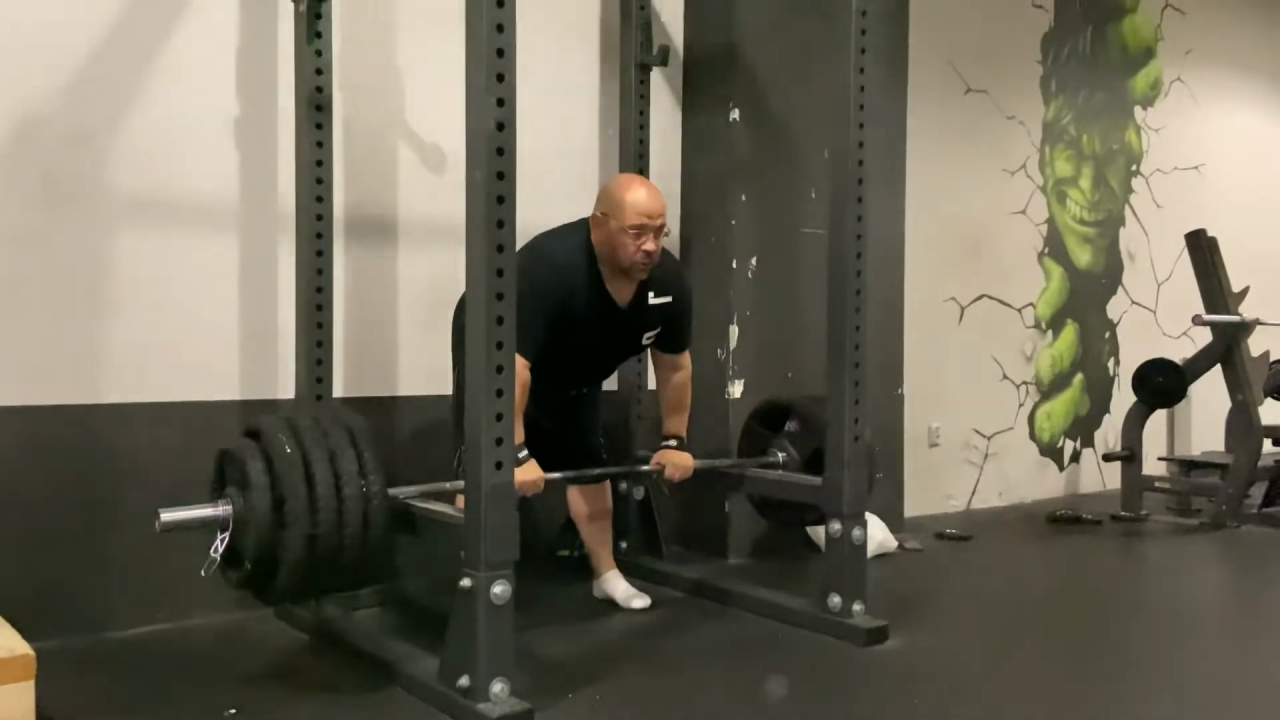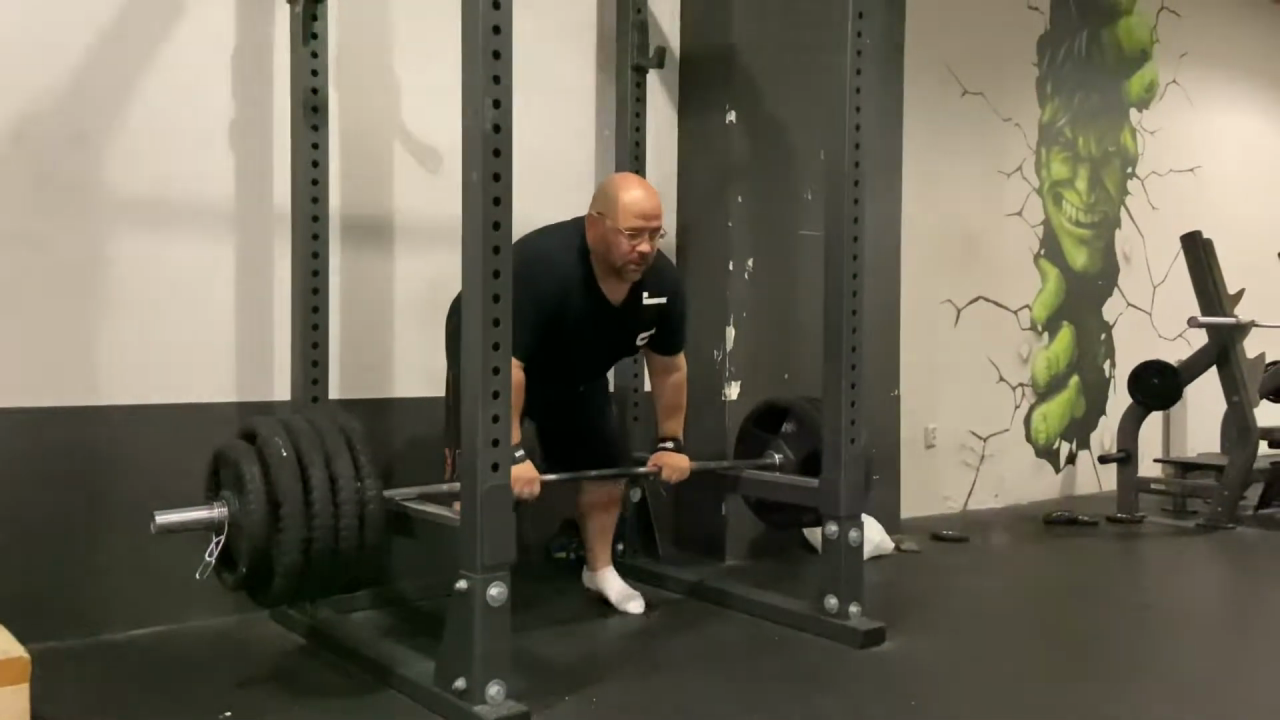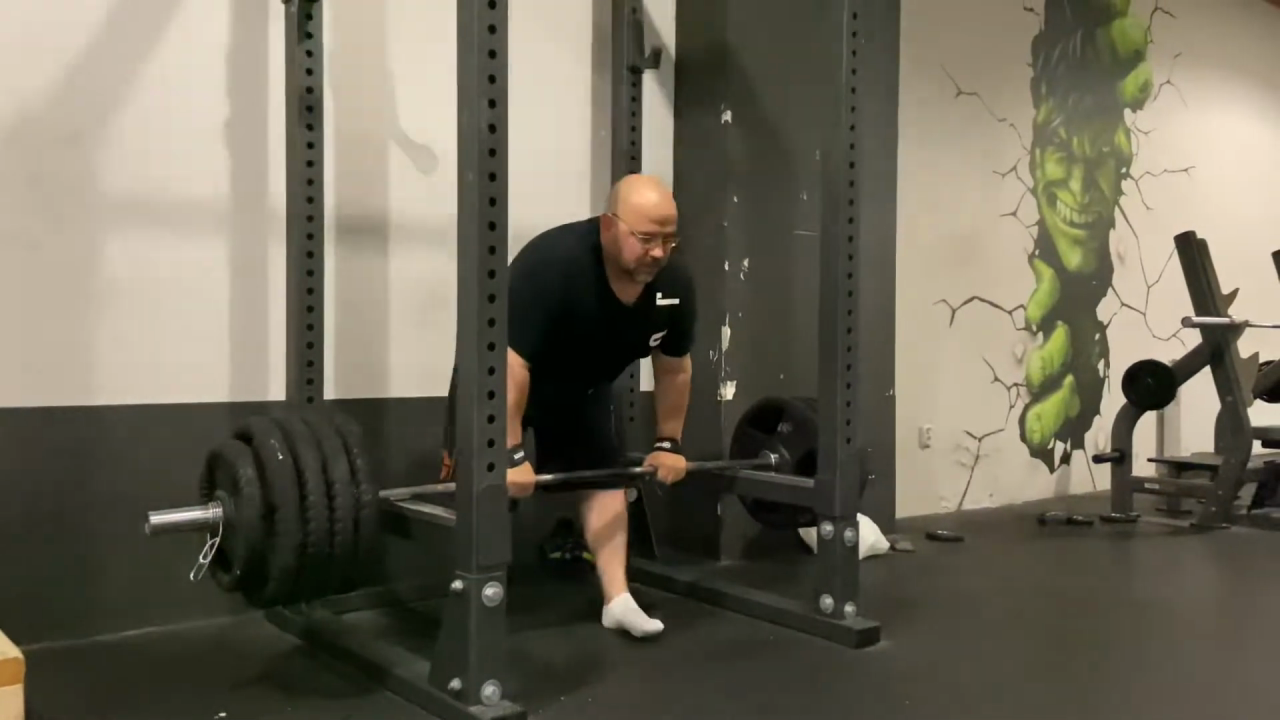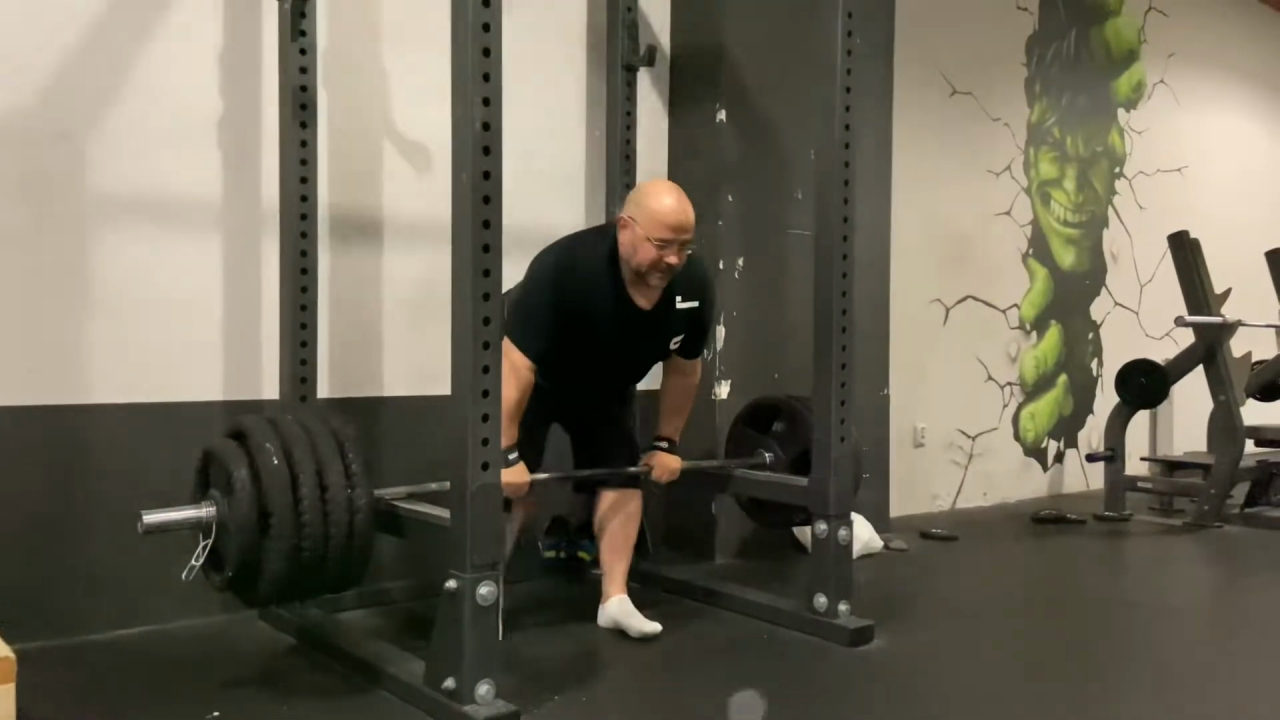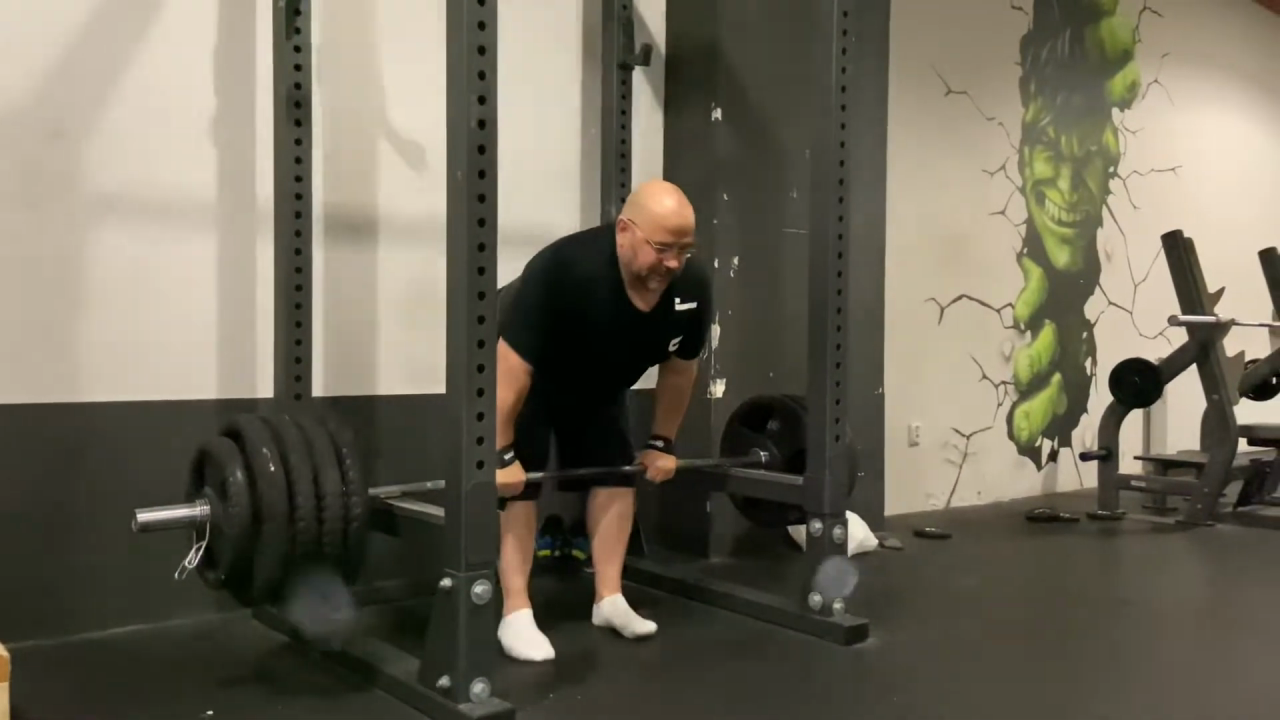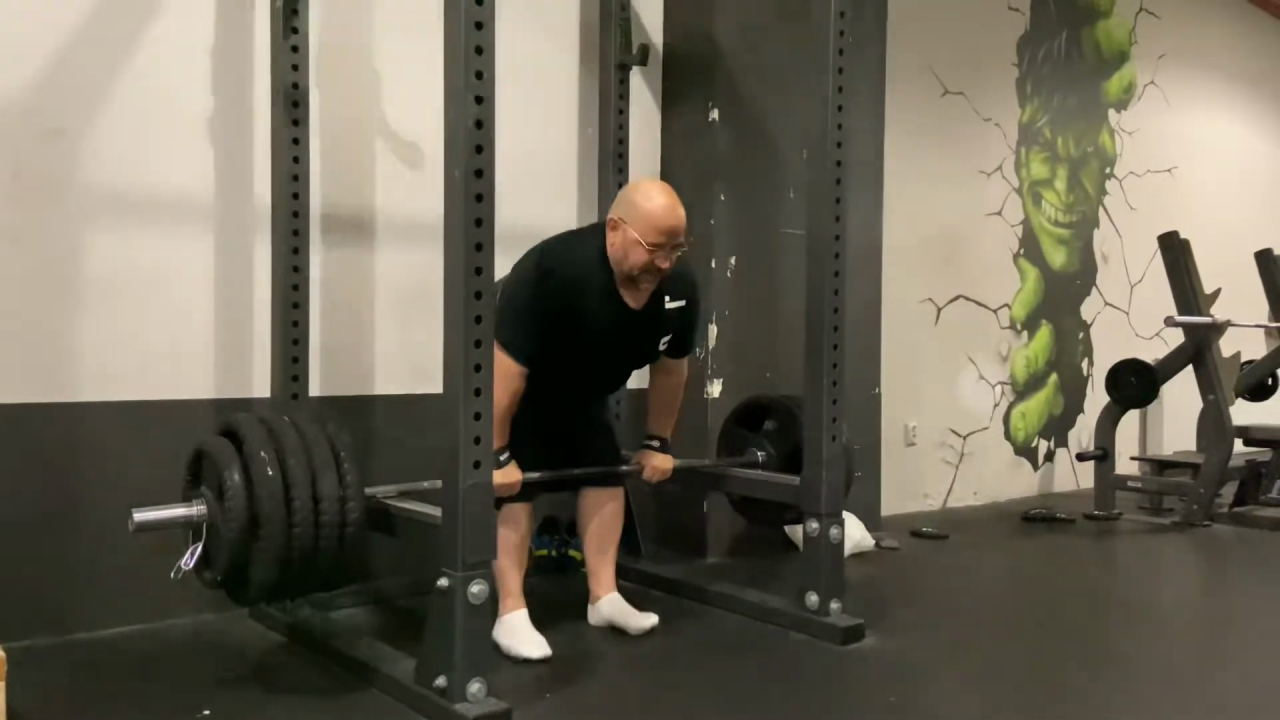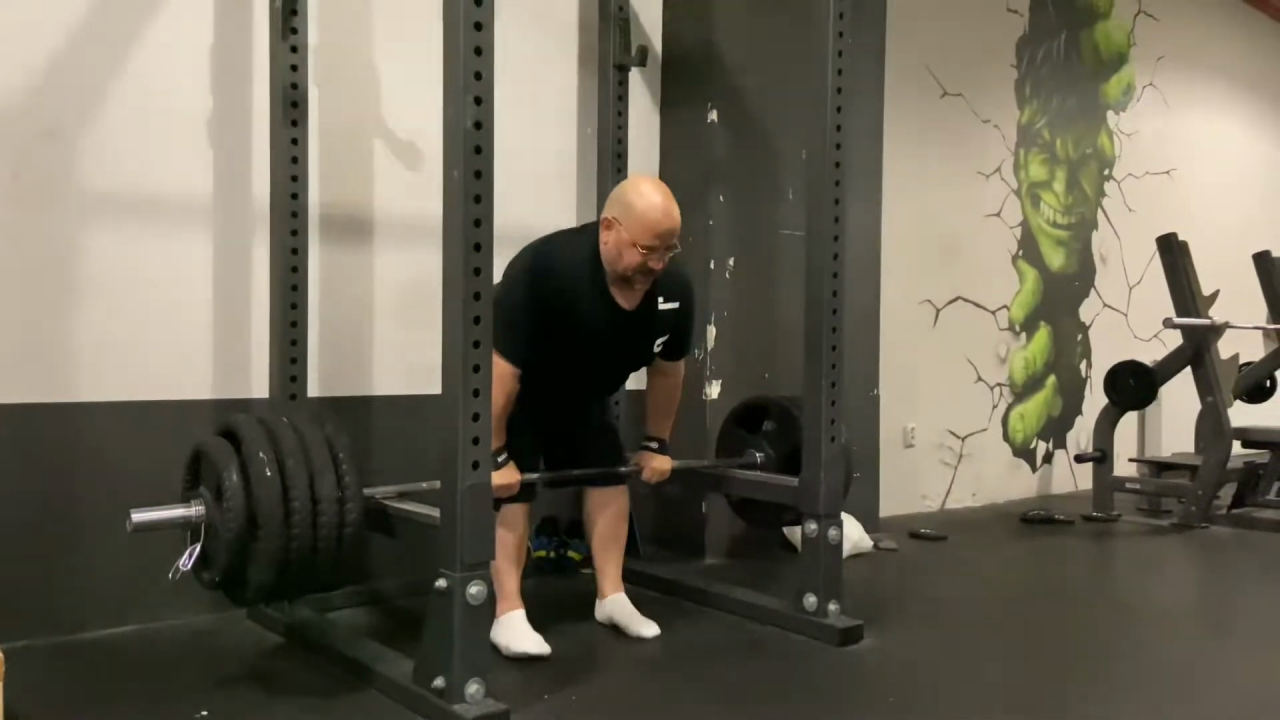
dt=0.3s
person 1, frame 1
left shoulder: (667, 279)
right shoulder: (549, 265)
left elbow: (674, 365)
right elbow: (510, 365)
left wrist: (674, 441)
right wrist: (516, 454)
left hip: (573, 374)
left knee: (589, 464)
left ankle: (607, 575)
person 1, frame 2
left shoulder: (661, 279)
right shoulder: (542, 262)
left elbow: (669, 367)
right elbow: (504, 366)
left wrist: (670, 443)
right wrist: (512, 455)
left hip: (576, 370)
left knee: (606, 459)
left ankle: (600, 569)
person 1, frame 3
left shoulder: (674, 283)
right shoulder: (552, 264)
left elbow: (674, 368)
right elbow: (510, 363)
left wrist: (668, 443)
right wrist: (511, 455)
left hip: (581, 383)
right hip: (507, 369)
left knee: (604, 474)
left ankle: (617, 599)
person 1, frame 4
left shoulder: (693, 284)
right shoulder: (567, 267)
left elbow: (684, 369)
right elbow: (517, 364)
left wrist: (666, 443)
right wrist: (506, 455)
left hip: (605, 386)
right hip: (532, 375)
left knee: (622, 477)
right knee: (511, 482)
left ankle: (615, 599)
person 1, frame 5
left shoulder: (692, 286)
right shoulder: (564, 269)
left elbow: (680, 368)
right elbow: (512, 365)
left wrist: (662, 443)
right wrist: (501, 455)
left hip: (597, 388)
right hip: (525, 379)
left knee: (616, 475)
right knee: (519, 483)
left ankle: (609, 600)
right ankle: (516, 613)
person 1, frame 6
left shoulder: (679, 286)
right shoulder: (554, 268)
left elbow: (670, 367)
right elbow: (506, 368)
left wrist: (657, 444)
right wrist: (497, 455)
left hip: (582, 391)
right hip: (514, 380)
left knee: (605, 475)
right knee: (514, 486)
left ankle: (604, 598)
right ankle: (511, 613)
person 1, frame 7
left shoulder: (674, 287)
right shoulder: (544, 269)
left elbow: (667, 369)
right elbow: (500, 369)
left wrist: (656, 445)
right wrist: (494, 456)
left hip: (583, 393)
right hip: (515, 388)
left knee: (610, 474)
right knee: (511, 487)
left ankle: (611, 597)
right ankle: (508, 614)
